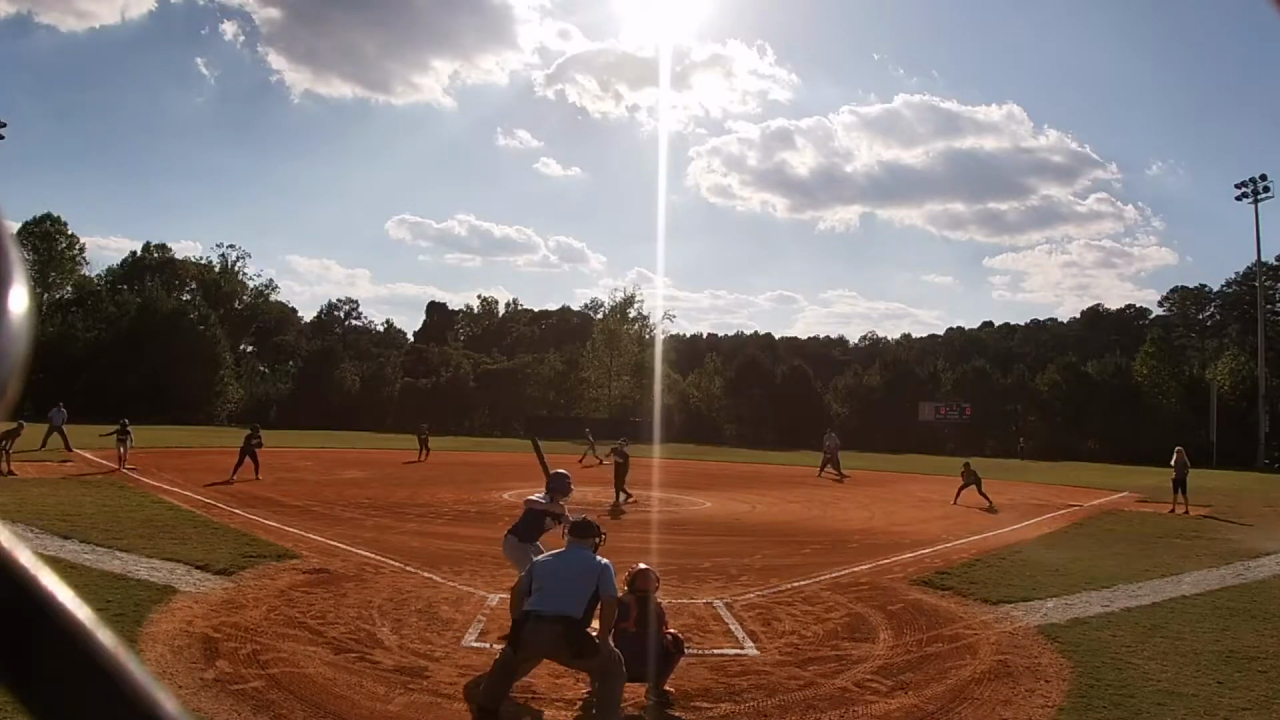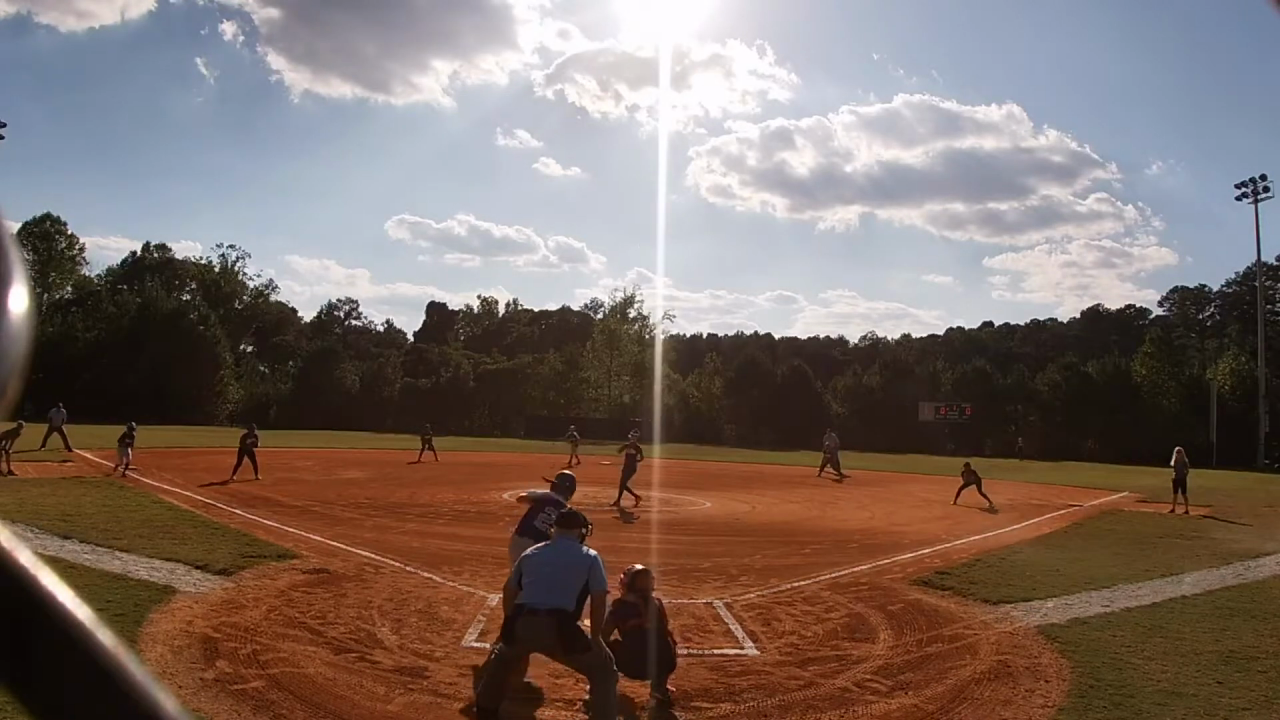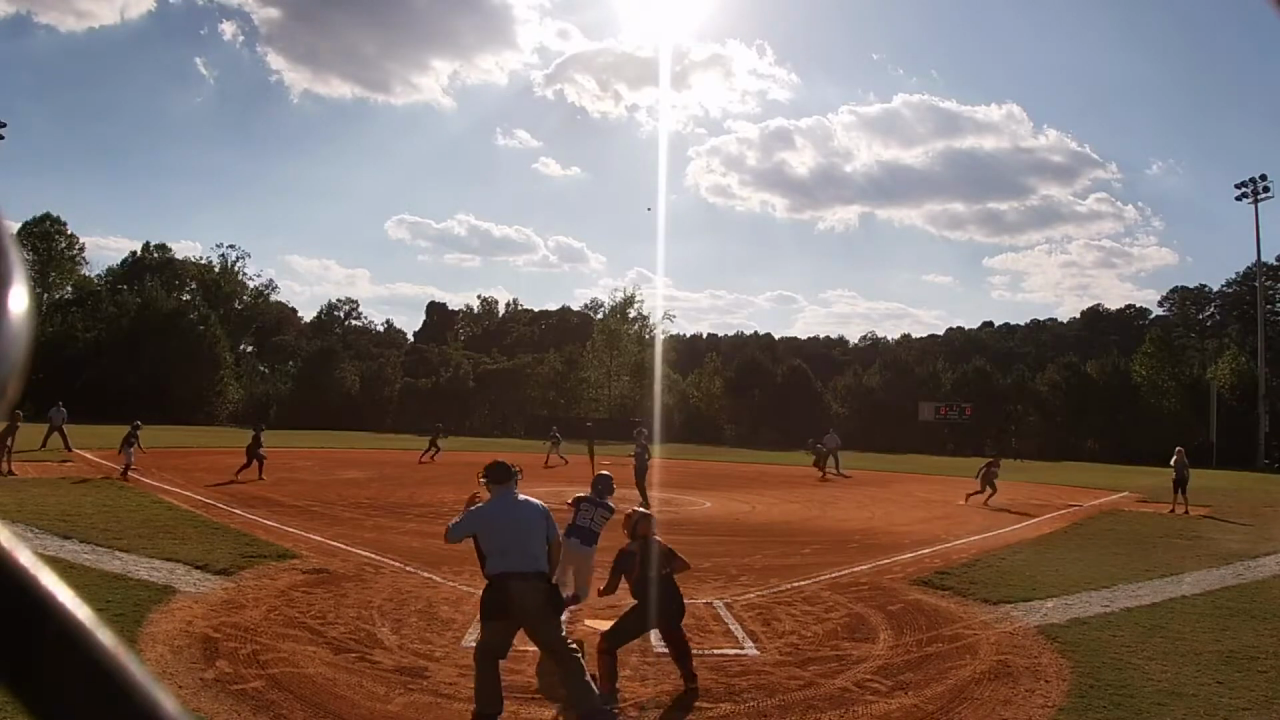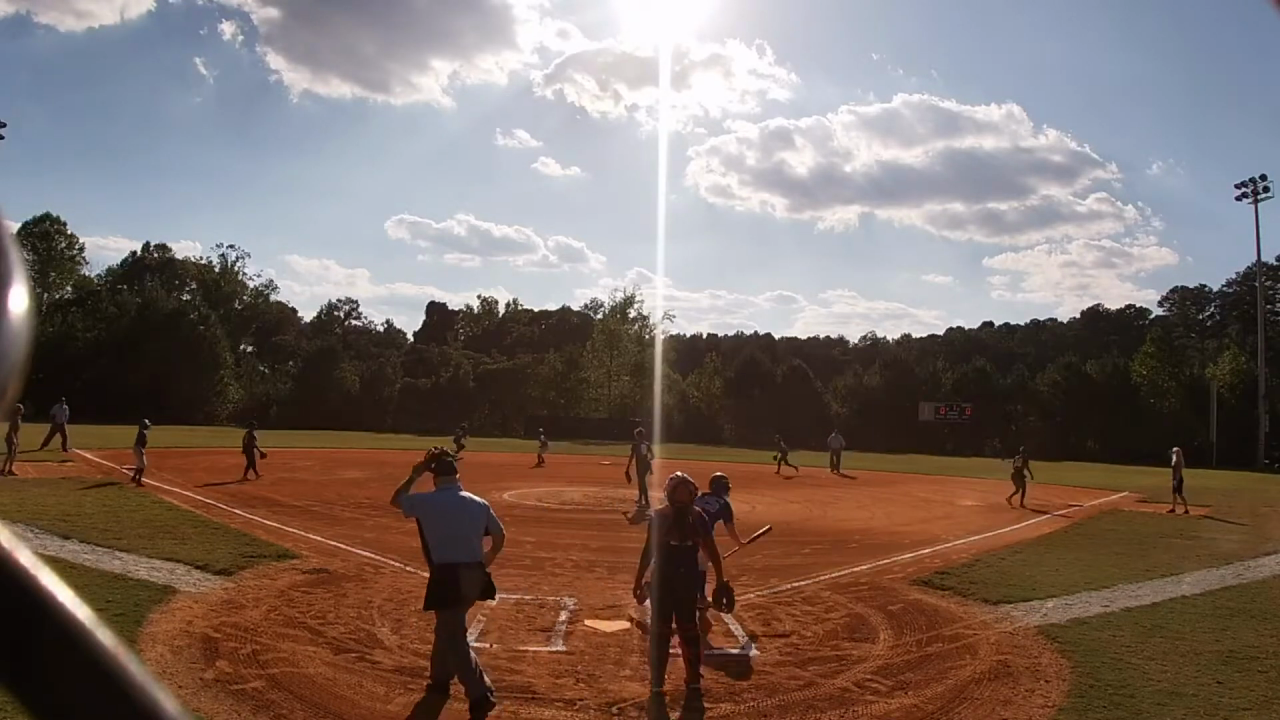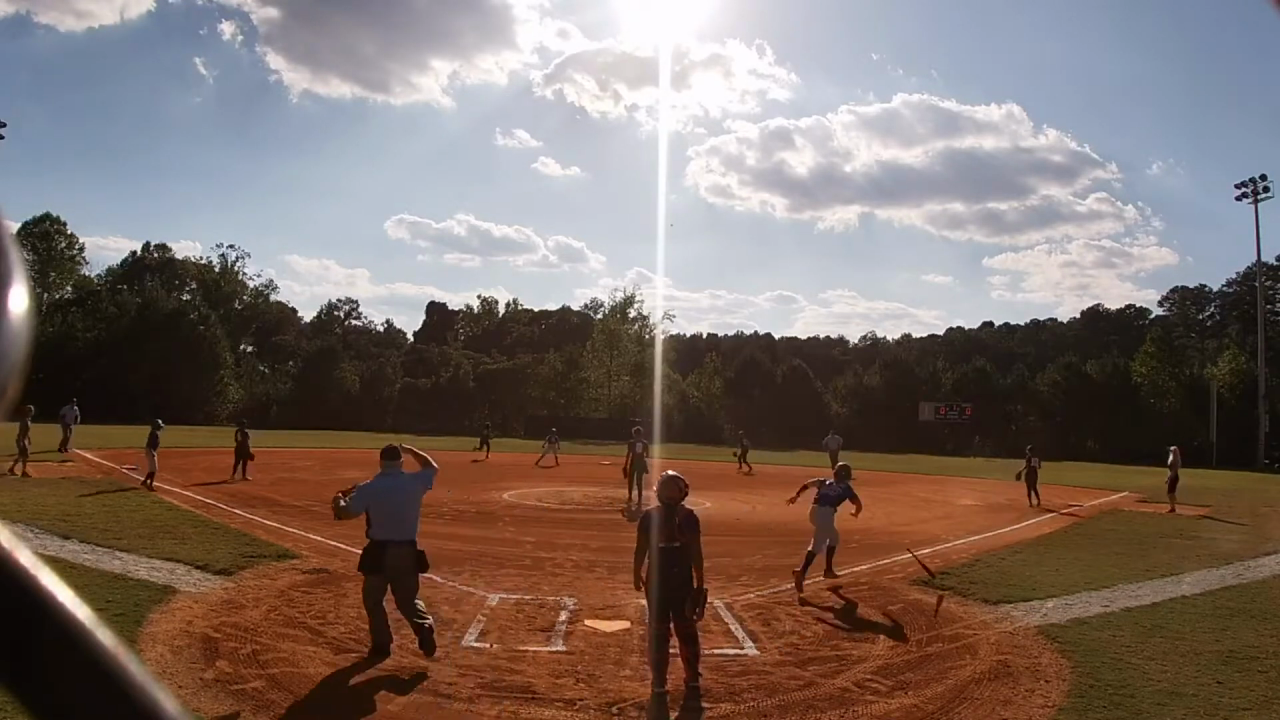
dt=0.5s
person 1, frame 1
left shoulder: (542, 560)
right shoulder: (601, 565)
left elbow: (517, 593)
right elbow: (610, 603)
left wrist: (519, 631)
right wrist: (603, 638)
left hip: (529, 631)
right hip: (566, 635)
left knee: (508, 658)
right knee: (611, 665)
person 1, frame 2
left shoulder: (531, 553)
right shoulder: (589, 556)
left elbow: (509, 590)
right elbow: (599, 599)
left wrist: (512, 626)
right wrist: (595, 637)
left hip: (522, 626)
right hip: (559, 628)
left knee: (503, 656)
right knee: (603, 668)
person 1, frame 3
left shoulder: (480, 513)
right shoulder: (538, 507)
left elbow: (450, 536)
right elbow: (556, 546)
left hip: (501, 593)
right hip: (538, 590)
left knee: (488, 653)
right knee: (563, 653)
person 1, frame 4
left shoulder: (425, 501)
right shoulder: (478, 503)
left elbow: (396, 500)
right elbow: (499, 536)
left wrist: (416, 473)
right wrist: (486, 560)
left hip: (447, 578)
right hip: (475, 576)
left knee: (453, 639)
right knee: (450, 629)
left ankle: (480, 695)
right ankle: (440, 679)
person 1, frame 5
left shoulder: (369, 488)
right shoulder: (415, 482)
left elbow: (346, 514)
right elbow: (433, 467)
left wrist: (338, 503)
right wrist: (408, 449)
left hip: (379, 552)
right hip: (407, 551)
left knee: (373, 600)
right knee: (408, 599)
left ankle: (382, 645)
right ankle: (424, 628)
person 2, frame 1
left shoulder: (620, 603)
right shoulder: (656, 606)
right elbow: (663, 633)
right hip: (652, 669)
right knee: (675, 640)
right ankle: (656, 689)
person 2, frame 2
left shoulder: (621, 604)
right shoulder: (656, 602)
left elbow: (602, 636)
left hip: (632, 665)
right hip: (663, 665)
right knee: (667, 643)
right ankle: (659, 689)
person 2, frame 3
left shoulder: (626, 553)
right shoulder: (661, 547)
left elbow: (610, 589)
right elbow: (684, 566)
left wrist: (600, 591)
left hip: (648, 607)
right hip: (674, 605)
left knee: (607, 643)
right knee: (674, 636)
left ankle: (608, 695)
right ankle: (689, 681)
person 2, frame 4
left shoulder: (660, 516)
right shoulder: (698, 518)
left elbow: (649, 551)
left wrist: (639, 580)
left hip: (662, 579)
right hip: (689, 579)
left knee: (660, 633)
right knee: (688, 630)
left ankle: (657, 688)
right ankle: (693, 685)
person 2, frame 5
left shoulder: (649, 516)
right shoulder: (688, 516)
left elbow: (641, 550)
right elbow: (696, 553)
left wrist: (638, 576)
right wrist: (700, 584)
left hip: (657, 580)
right hip: (682, 580)
left knee: (659, 632)
right knee: (686, 630)
left ankle: (659, 687)
right ankle: (692, 684)
